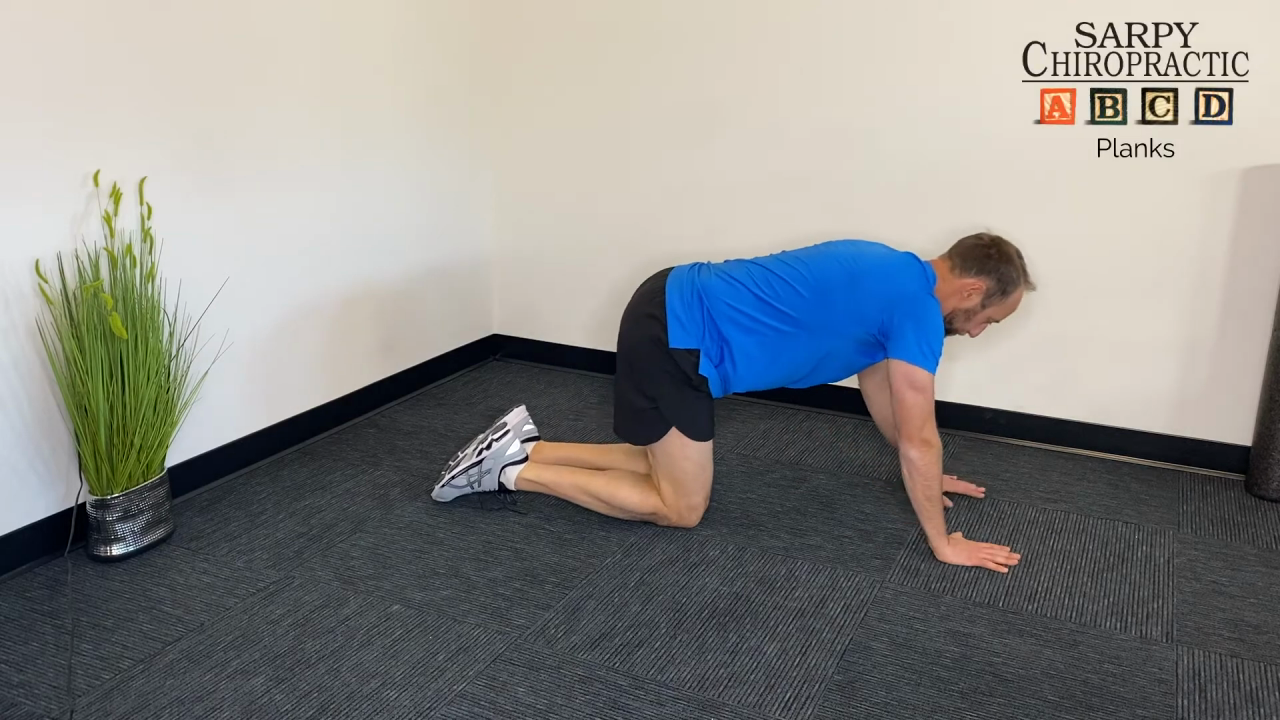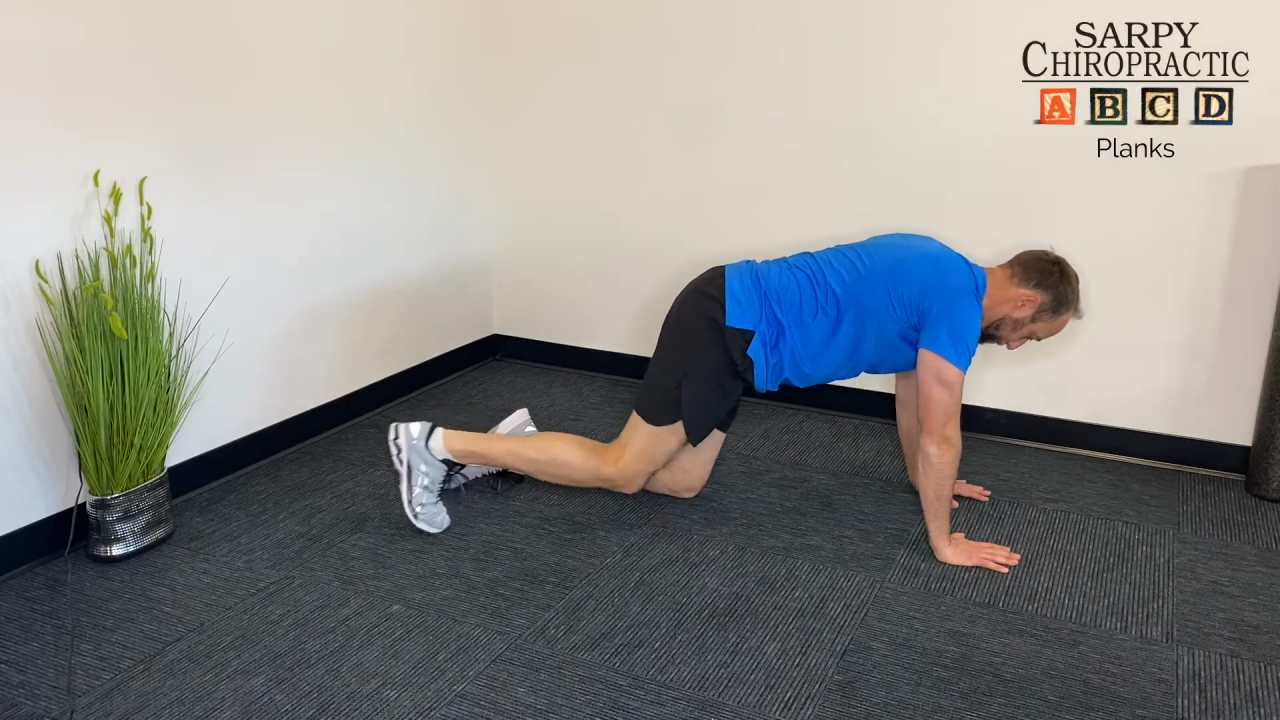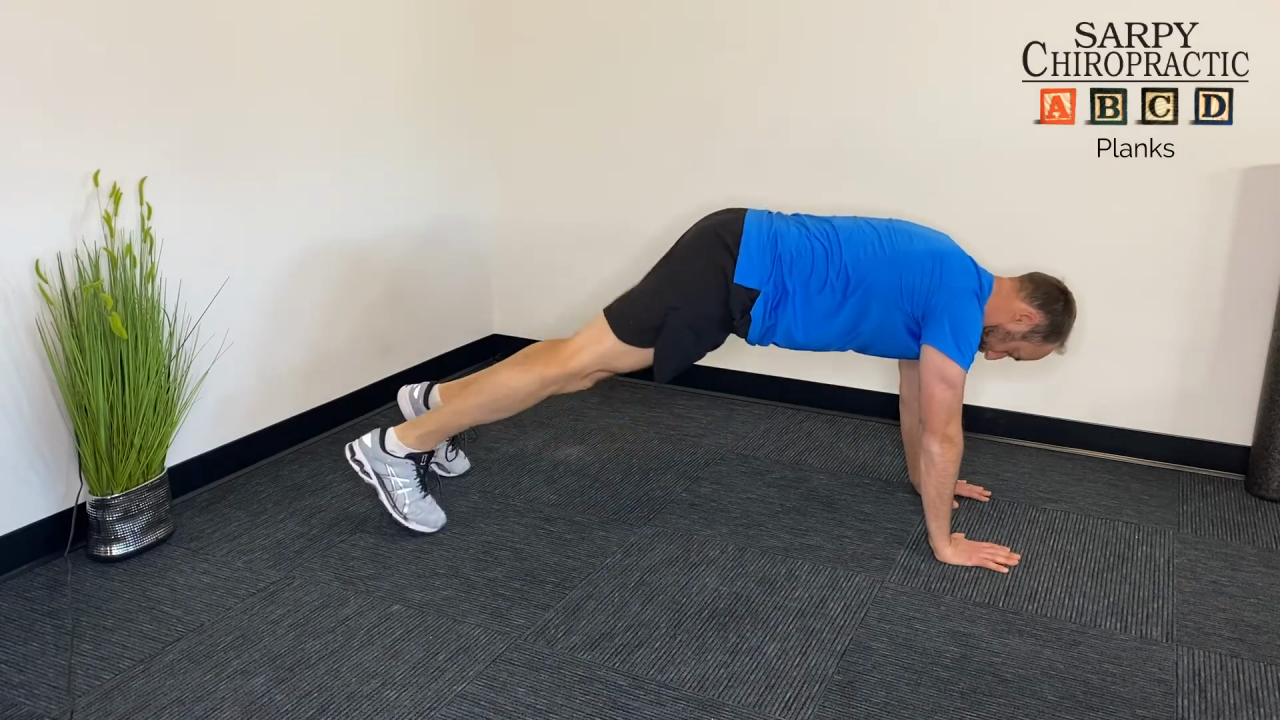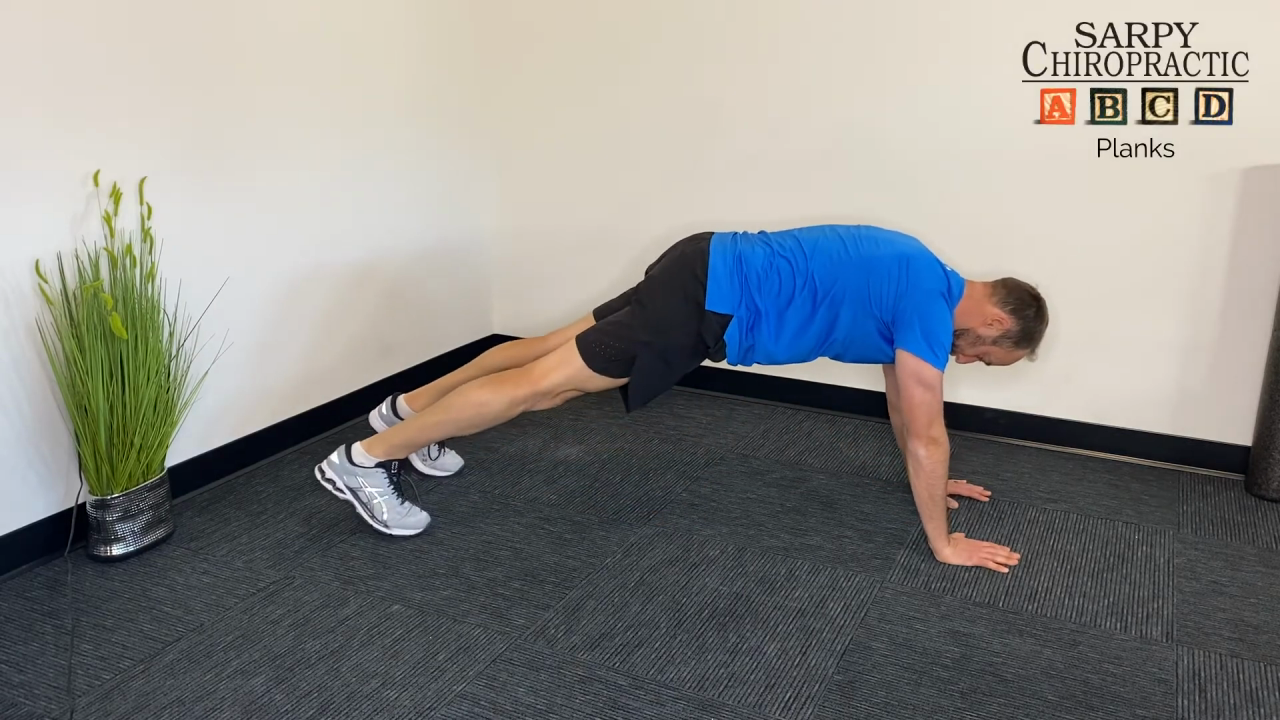
dt=1s
person 1, frame 1
left shoulder: (892, 277)
right shoulder: (917, 305)
left elbow: (878, 383)
right elbow: (919, 439)
left wrist: (925, 472)
right wrist: (943, 542)
left hip: (673, 311)
right hip: (674, 335)
left knee: (671, 468)
right knee: (681, 508)
left ankle: (526, 446)
right ankle: (515, 471)
person 1, frame 2
left shoulder: (938, 279)
right shoulder: (959, 299)
left elbow: (910, 394)
right elbow: (940, 433)
left wrist: (925, 479)
right wrist: (944, 540)
left hip: (730, 323)
right hip: (728, 327)
left knee: (681, 481)
right knee: (625, 471)
left ankle: (522, 445)
right ankle: (442, 446)
person 1, frame 3
left shoulder: (939, 286)
right shoulder: (960, 300)
left elbow: (914, 400)
right elbow: (942, 430)
left wrist: (926, 478)
right wrist: (943, 539)
left hip: (735, 254)
right hip: (737, 269)
left knee: (590, 352)
right knee: (580, 363)
left ankle: (434, 399)
right ankle: (400, 446)
person 1, frame 4
left shoulder: (915, 285)
right shoulder: (929, 303)
left elbow: (900, 400)
right elbow: (926, 434)
left wrist: (928, 477)
right wrist: (944, 542)
left hip: (708, 276)
right hip: (712, 302)
left knee: (561, 346)
right knee: (549, 380)
left ankle: (408, 408)
right ankle: (366, 458)
